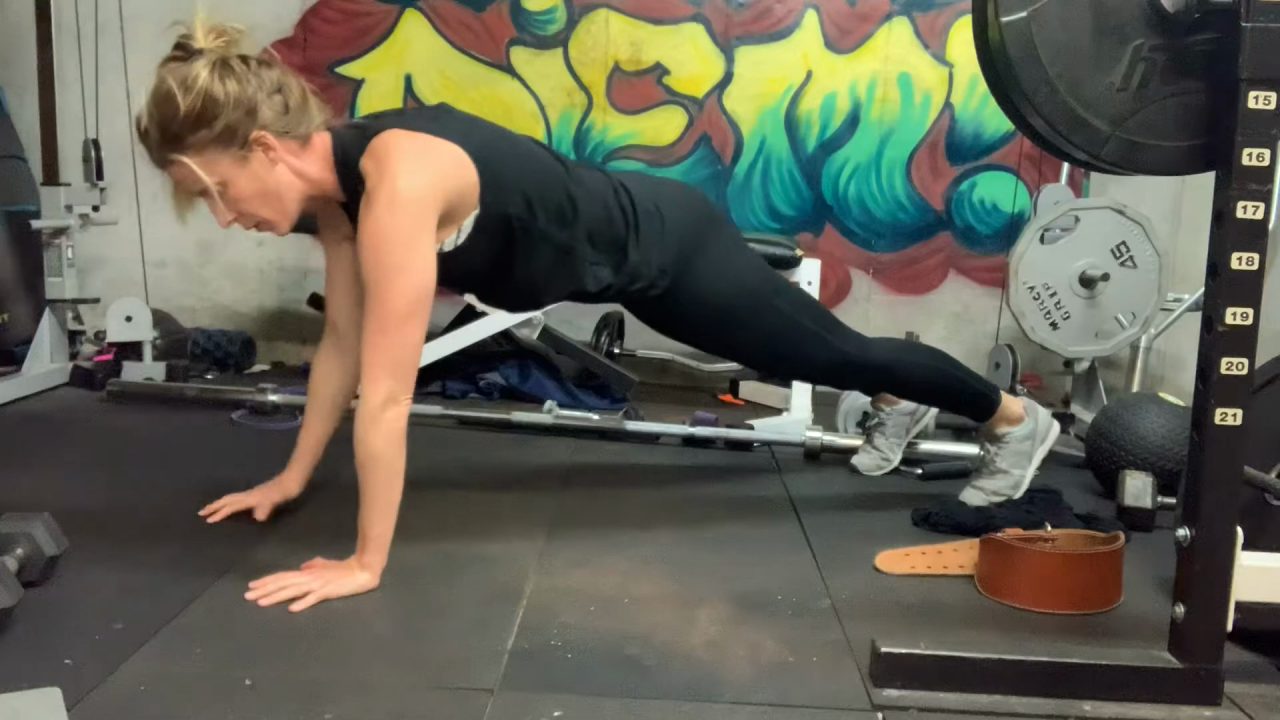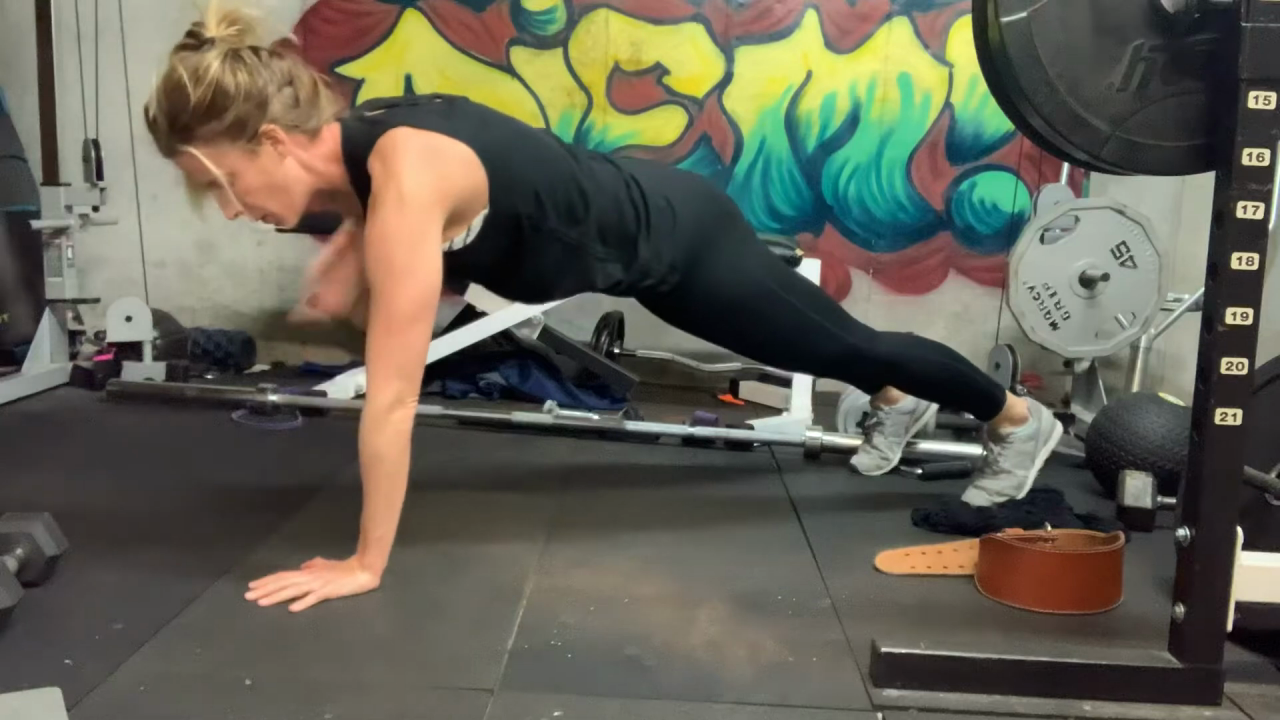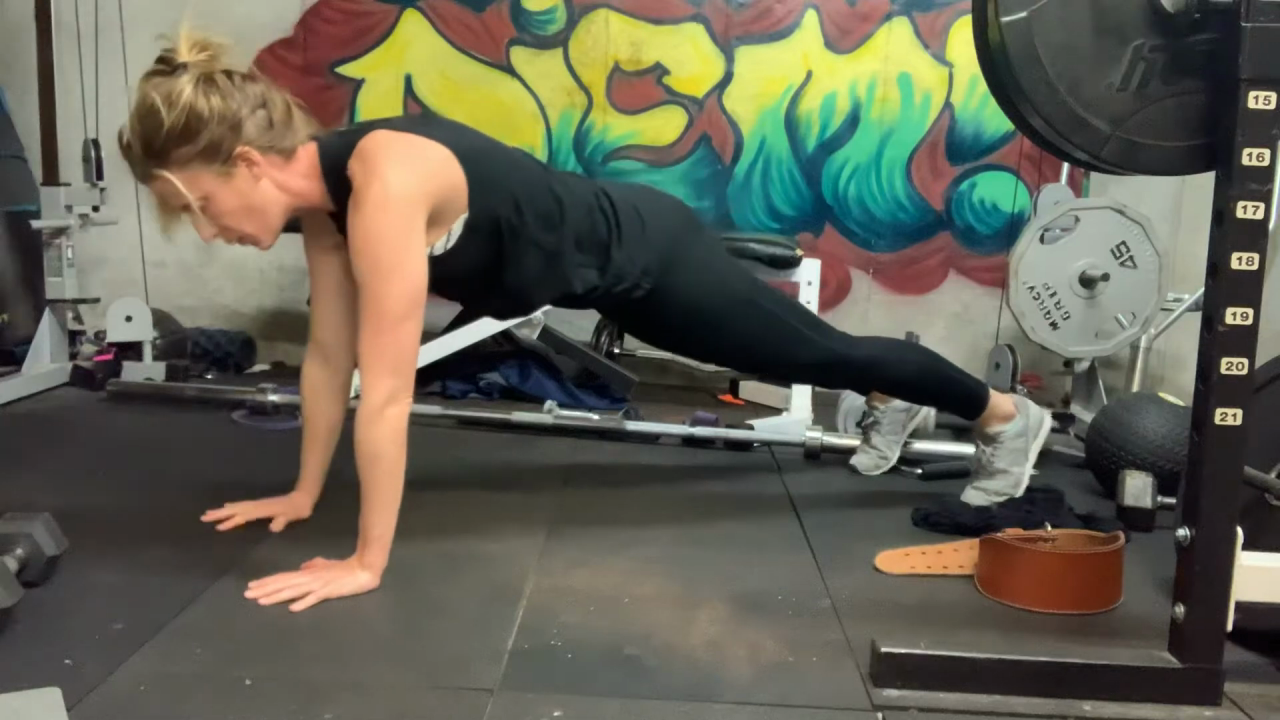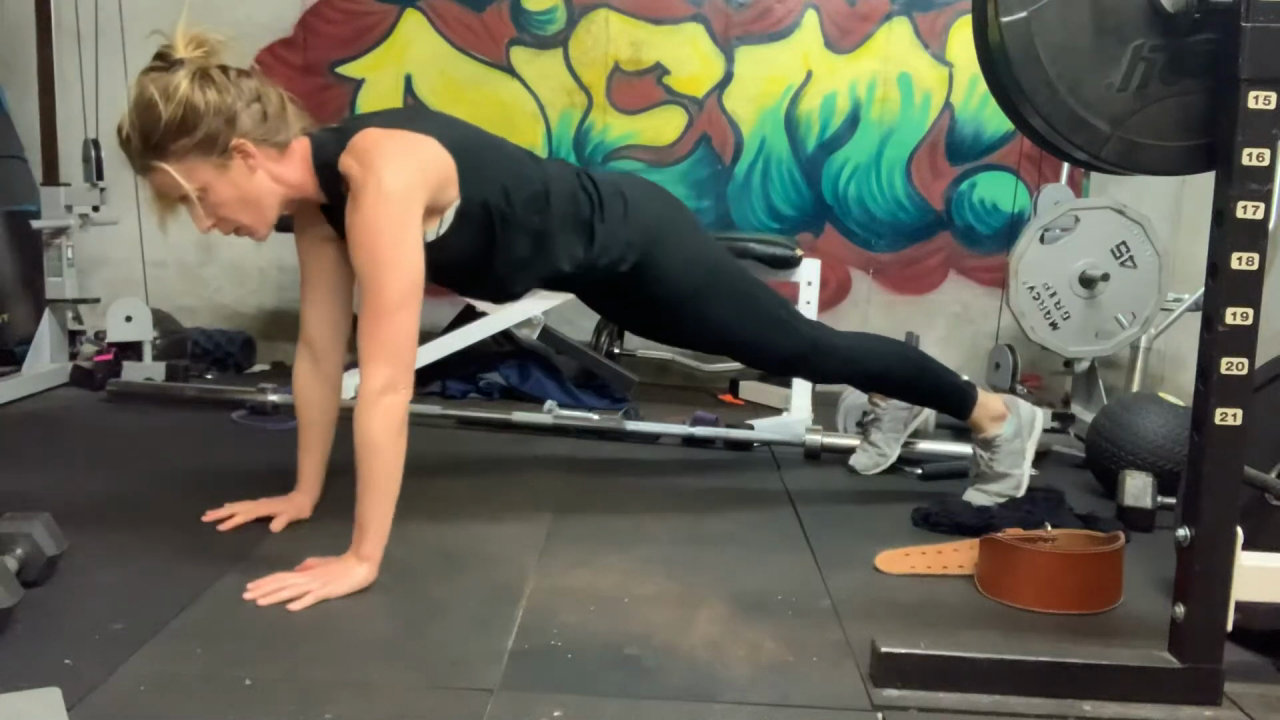
dt=0.5s
person 1, frame 1
left shoulder: (394, 178)
right shoulder: (337, 178)
left elbow: (385, 392)
right elbow: (345, 343)
left wrist: (364, 564)
right wrist: (292, 477)
left hip: (665, 247)
right hip: (626, 242)
left knee: (833, 353)
right knee: (811, 355)
left ankle: (1014, 419)
right ankle: (898, 407)
person 1, frame 2
left shoulder: (404, 172)
right shoulder: (351, 151)
left elbow: (393, 394)
right elbow: (390, 312)
left wrist: (366, 564)
right wrist: (347, 289)
left hip: (675, 235)
right hip: (634, 218)
left knee: (834, 345)
right knee: (820, 346)
left ankle: (1019, 420)
right ankle: (896, 404)
person 1, frame 3
left shoulder: (382, 180)
right shoulder: (320, 189)
left elbow: (386, 392)
right elbow: (328, 355)
left wrist: (367, 563)
right wrist: (303, 494)
left hip: (648, 254)
right hip: (604, 260)
left knee: (818, 352)
right knee: (796, 355)
left ankle: (1007, 417)
right ankle: (892, 408)
person 1, frame 4
left shoulder: (379, 173)
right shoulder: (314, 191)
left elbow: (387, 381)
right elbow: (319, 351)
left wrist: (362, 558)
right wrist: (303, 493)
left hip: (629, 238)
right hip: (589, 259)
left knee: (801, 346)
right knee: (782, 350)
left ankle: (999, 418)
right ankle: (894, 405)
